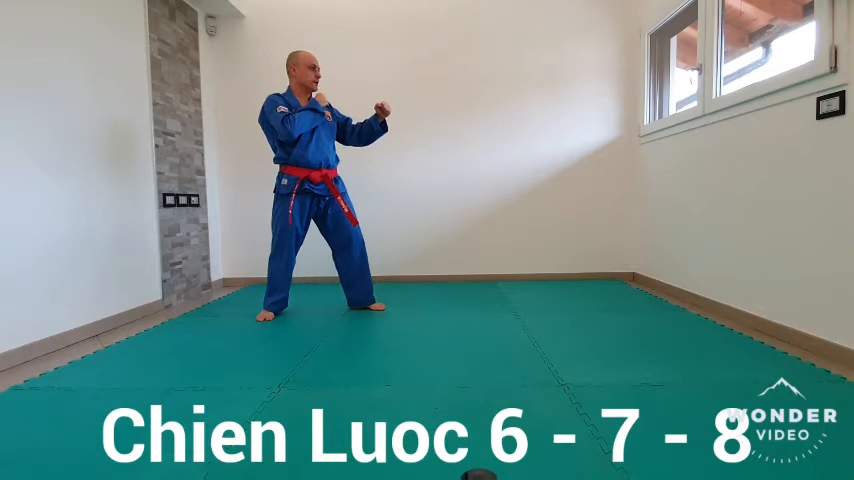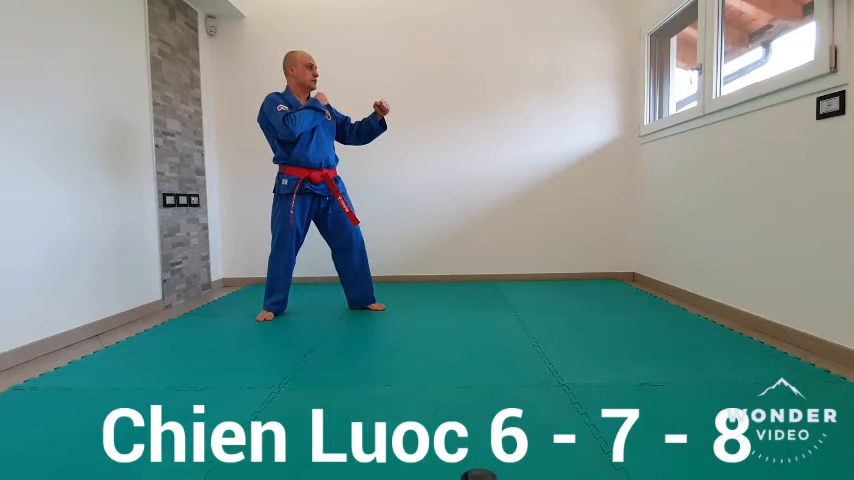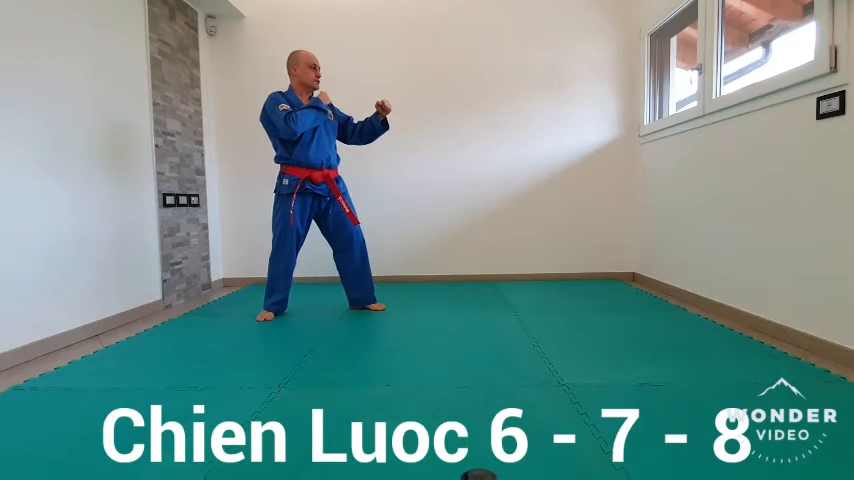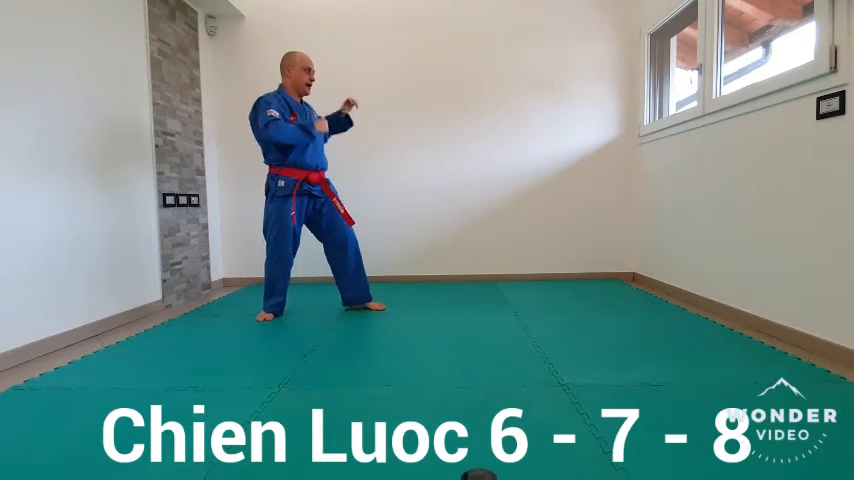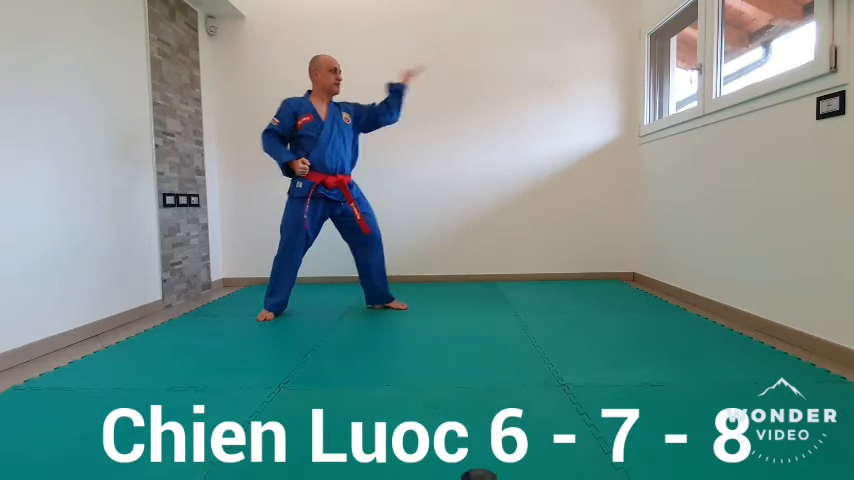
dt=0.5s
person 1, frame 1
left shoulder: (325, 107)
right shoulder: (275, 103)
left elbow: (354, 135)
right elbow: (288, 130)
left wrist: (378, 119)
right wrist: (315, 107)
left hip: (330, 185)
right hip: (294, 187)
left knee: (351, 242)
right knee: (284, 248)
left ankle: (362, 299)
right ankle: (273, 306)
person 1, frame 2
left shoulder: (323, 106)
right shoulder: (274, 102)
left elbow: (352, 134)
right elbow: (290, 128)
left wrist: (376, 118)
right wrist: (316, 106)
left hip: (330, 185)
right hip: (294, 187)
left knee: (351, 241)
right knee: (284, 248)
left ankle: (362, 299)
right ankle: (273, 306)
person 1, frame 3
left shoulder: (326, 106)
right shoulder: (277, 101)
left elbow: (355, 133)
right elbow: (291, 127)
left wrist: (378, 117)
right wrist: (317, 105)
left hip: (331, 185)
right hip: (295, 186)
left knee: (351, 241)
right knee: (285, 247)
left ankle: (363, 298)
right ankle: (273, 306)
person 1, frame 4
left shoulder: (305, 107)
right shoulder: (269, 102)
left elbow: (320, 135)
right elbow: (272, 133)
left wrist: (341, 115)
right wrist: (311, 128)
left hip: (319, 187)
right hip: (286, 188)
left knee: (344, 240)
right knee: (281, 249)
left ankle: (358, 298)
right ankle: (272, 307)
person 1, frame 5
left shoulder: (350, 111)
right shoulder: (293, 107)
left elbow: (386, 114)
right elbow: (271, 138)
left wrist: (399, 86)
right wrist: (290, 161)
left hip: (344, 190)
right hip: (307, 190)
left knee: (369, 240)
right knee: (291, 248)
left ankle: (380, 297)
right ankle: (273, 305)
